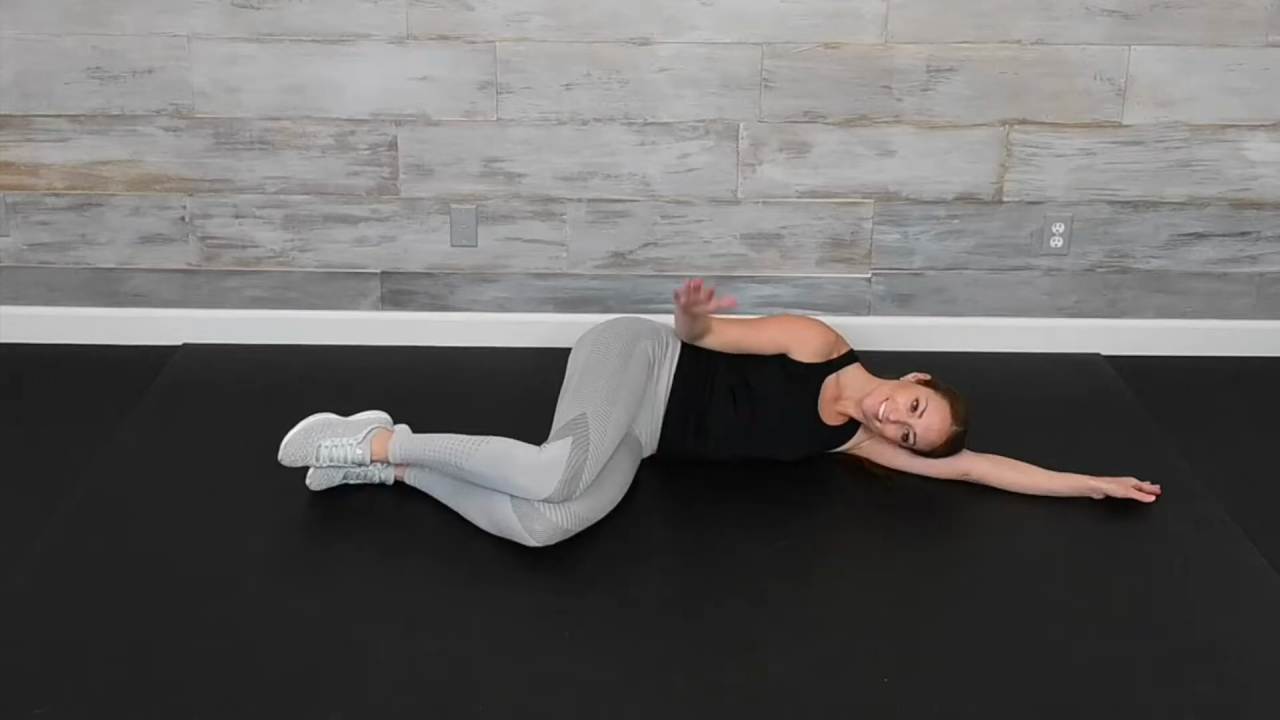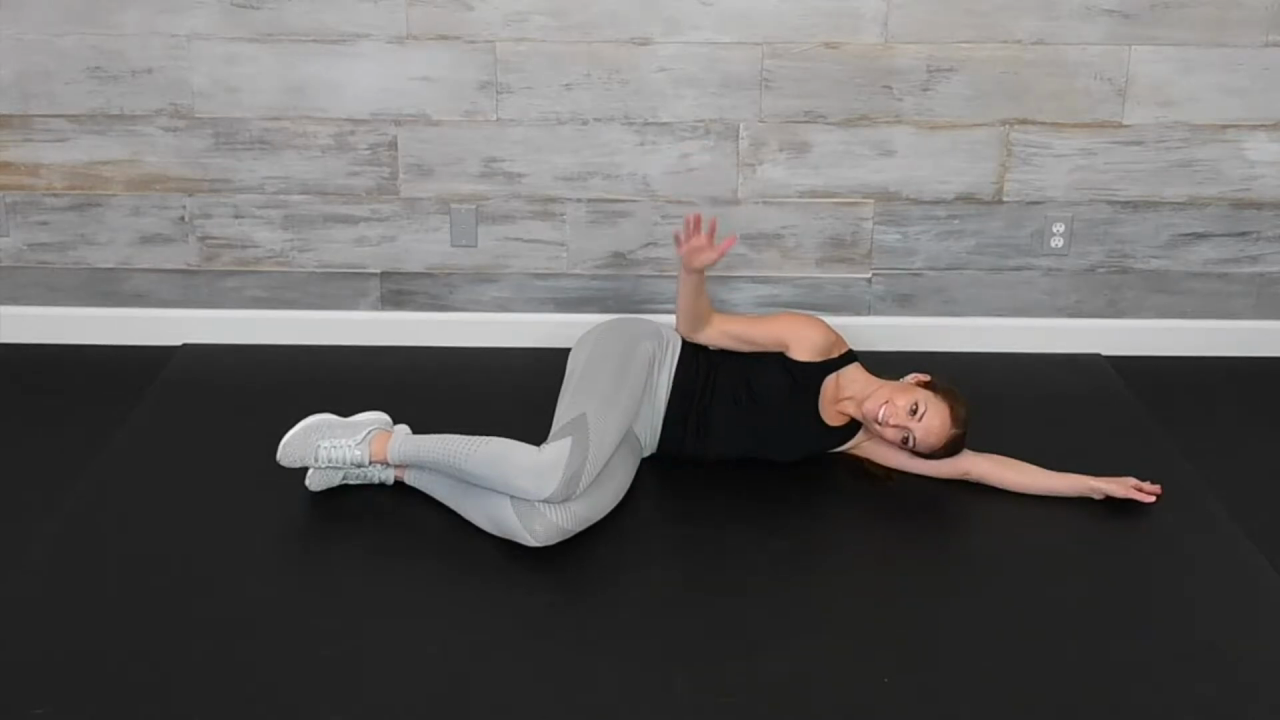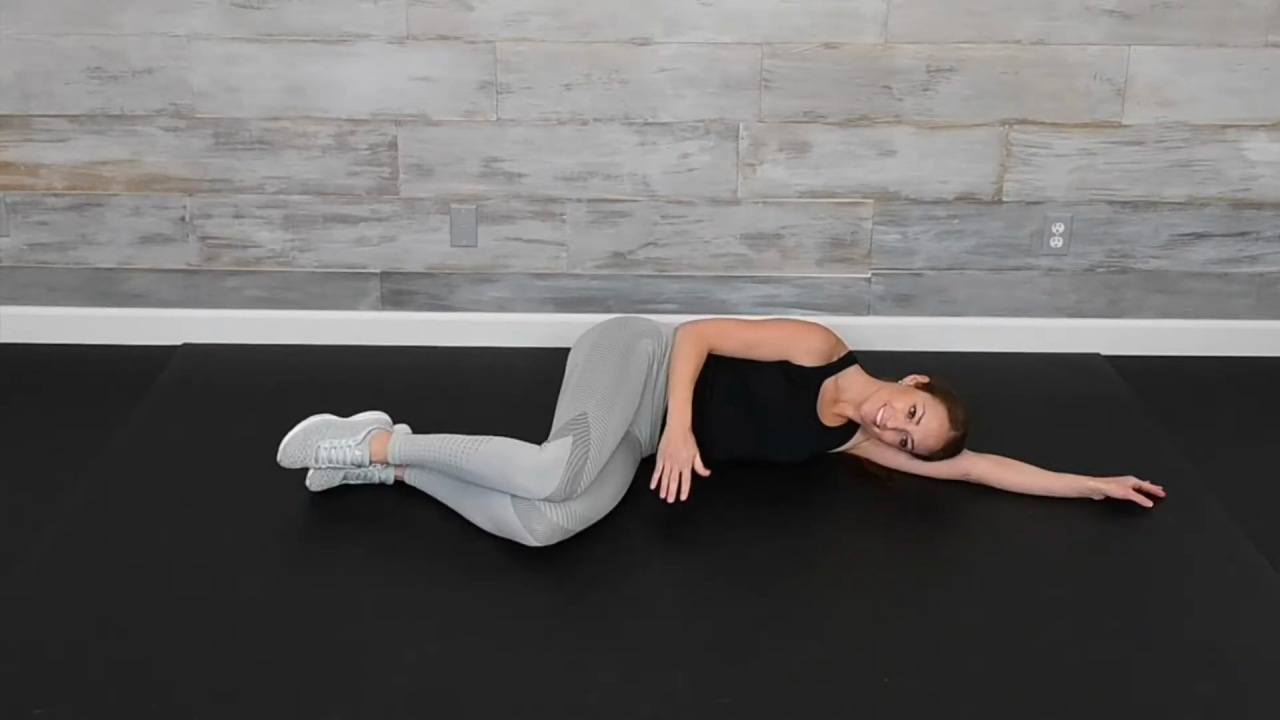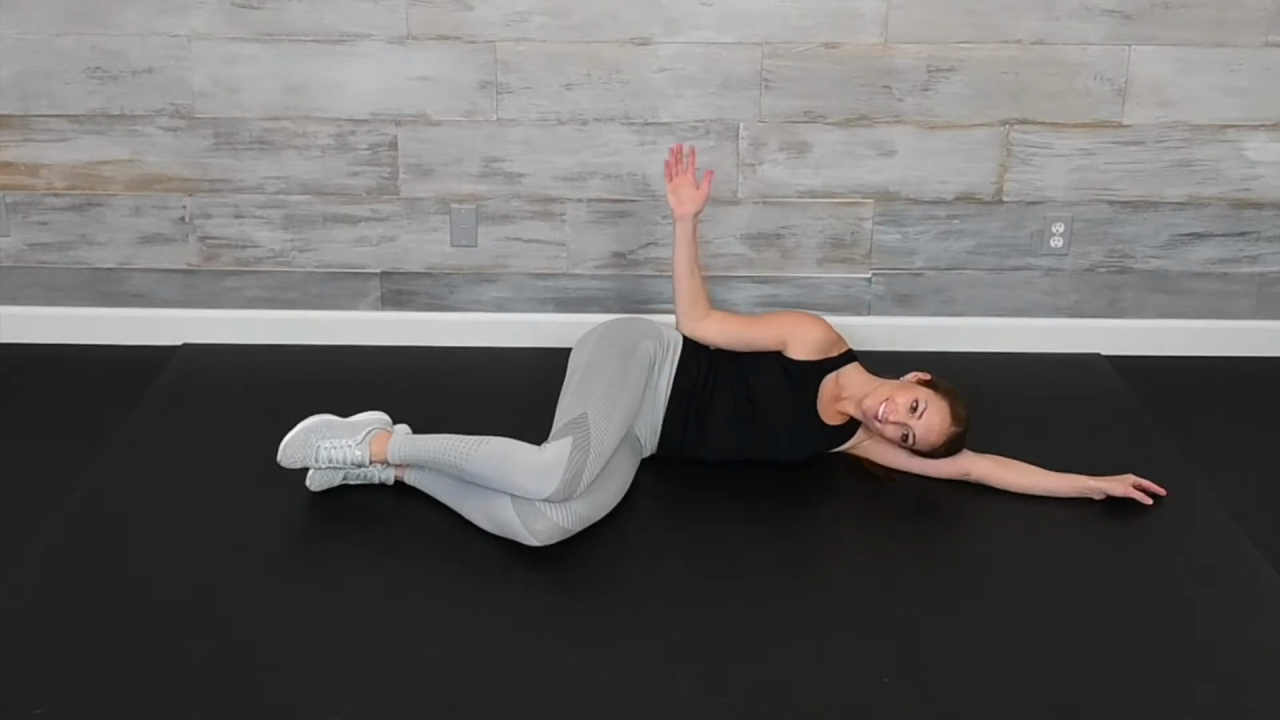
dt=1s
person 1, frame 1
left shoulder: (859, 443)
right shoulder: (817, 345)
left elbow: (977, 464)
right elbow: (701, 334)
left wrist: (1087, 480)
right wrist: (689, 316)
left hip: (649, 447)
right hip: (637, 362)
left knee: (546, 528)
right knee: (556, 479)
left ankle: (393, 458)
right ankle: (375, 439)
person 1, frame 2
left shoulder: (858, 441)
right shoulder: (817, 344)
left elbow: (976, 462)
right elbow: (696, 328)
left wrist: (1089, 483)
right wrist: (692, 277)
left hip: (645, 441)
right hip: (635, 353)
left knee: (547, 522)
right knee: (557, 479)
left ankle: (390, 462)
right ankle: (371, 446)
person 1, frame 3
left shoulder: (852, 441)
right shoulder: (819, 348)
left elbow: (974, 466)
right elbow: (695, 333)
left wrist: (1090, 483)
right wrist: (681, 422)
left hip: (636, 448)
right hip: (636, 359)
left knee: (549, 525)
right knee: (559, 476)
left ankle: (389, 457)
right ankle: (372, 442)
person 1, frame 4
left shoulder: (854, 441)
right shoulder: (817, 342)
left elbow: (978, 464)
right elbow: (696, 322)
left wrist: (1091, 483)
right wrist: (686, 221)
left hip: (645, 444)
right hip: (637, 363)
left knee: (546, 524)
right knee: (558, 478)
left ankle: (387, 459)
right ankle: (376, 444)
